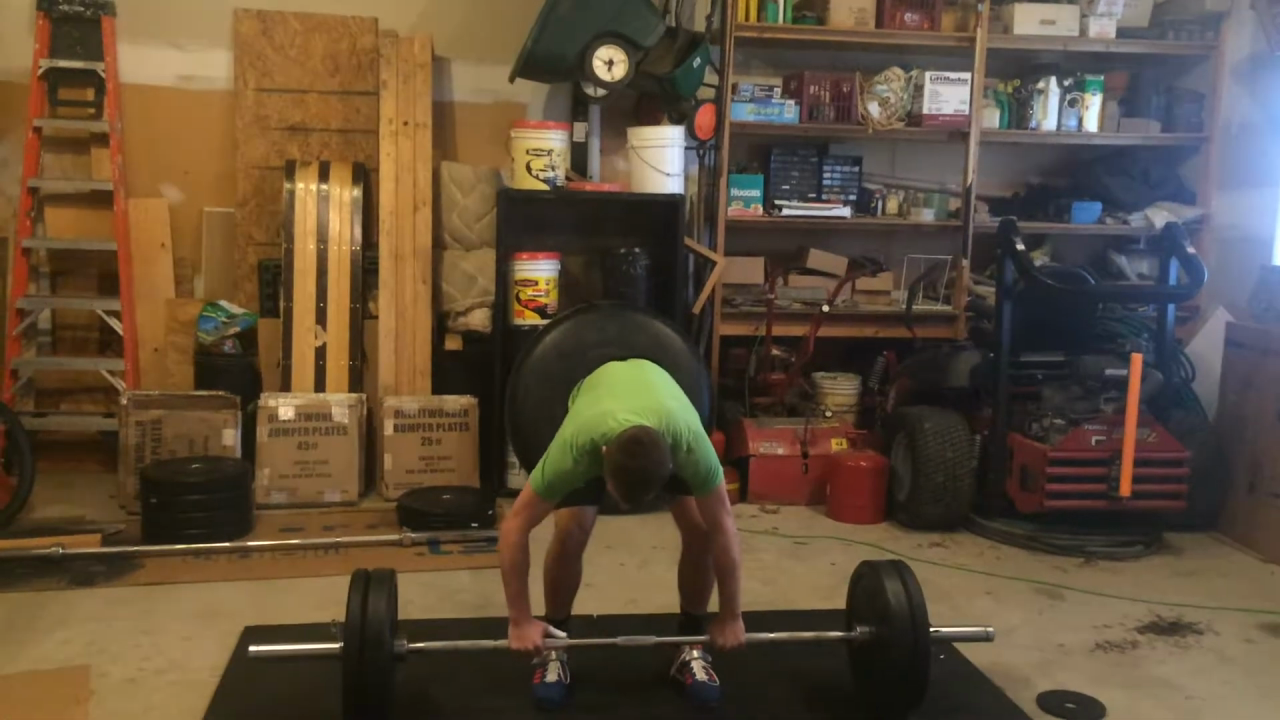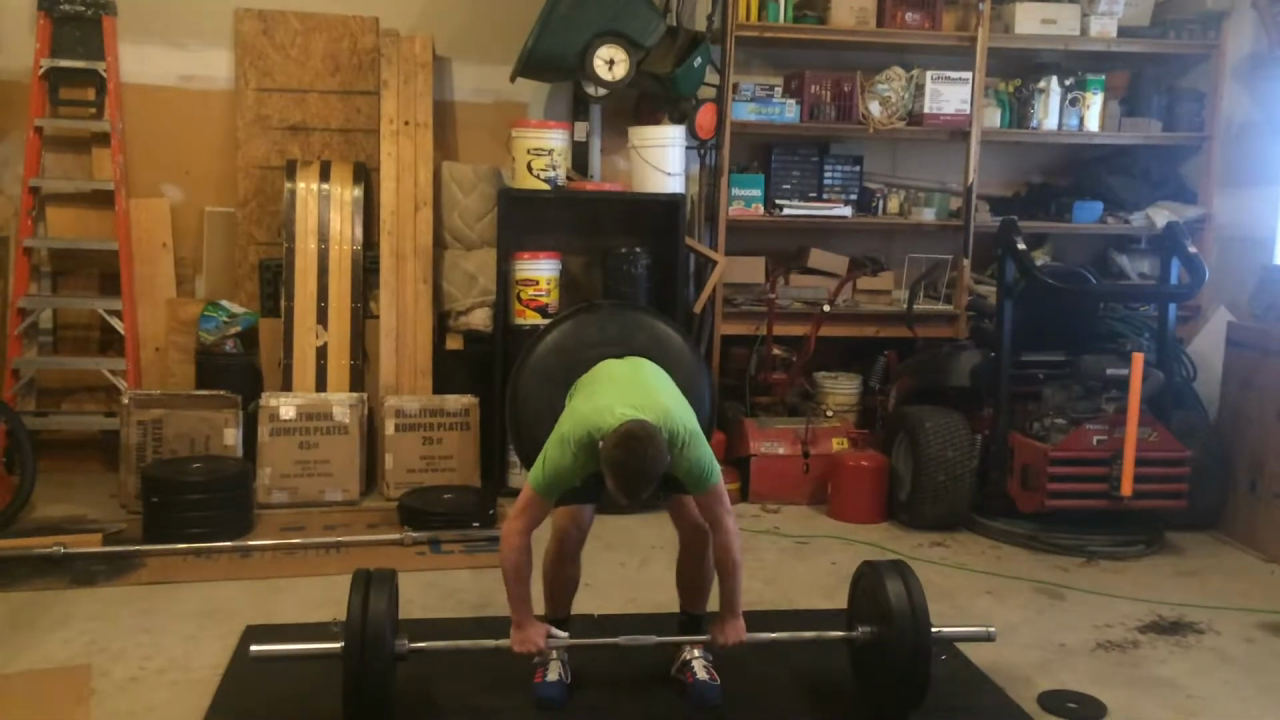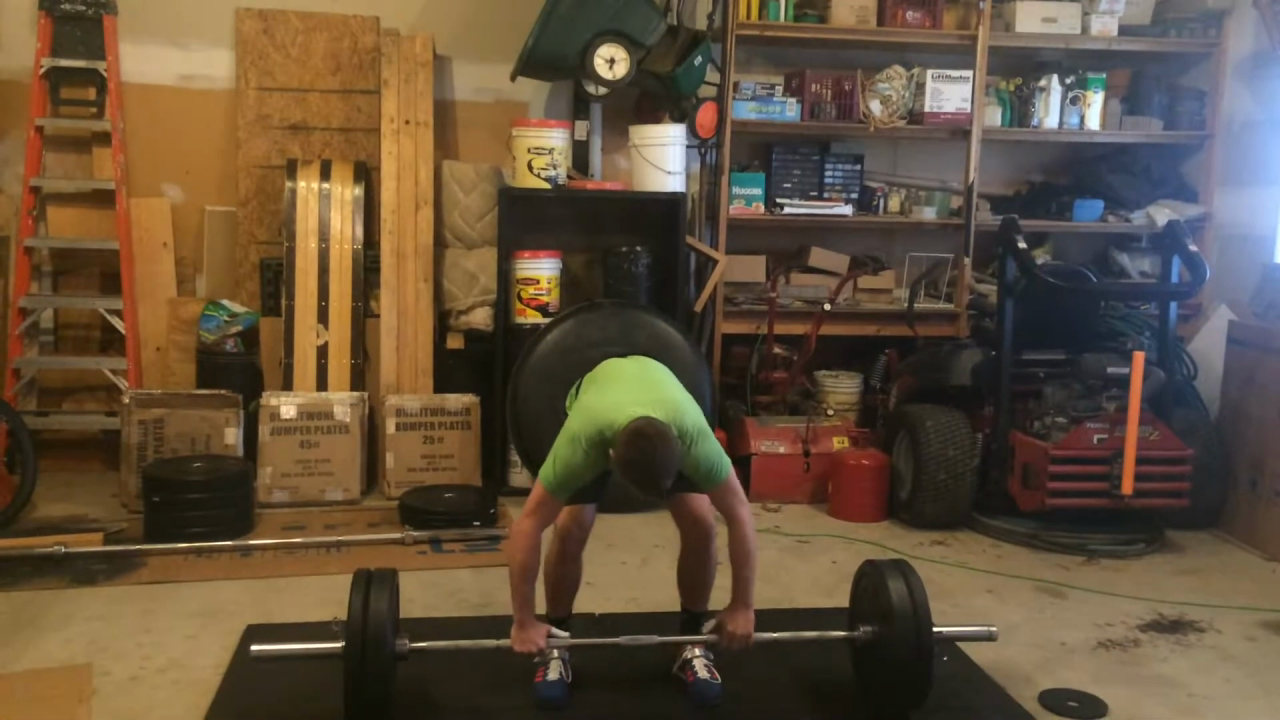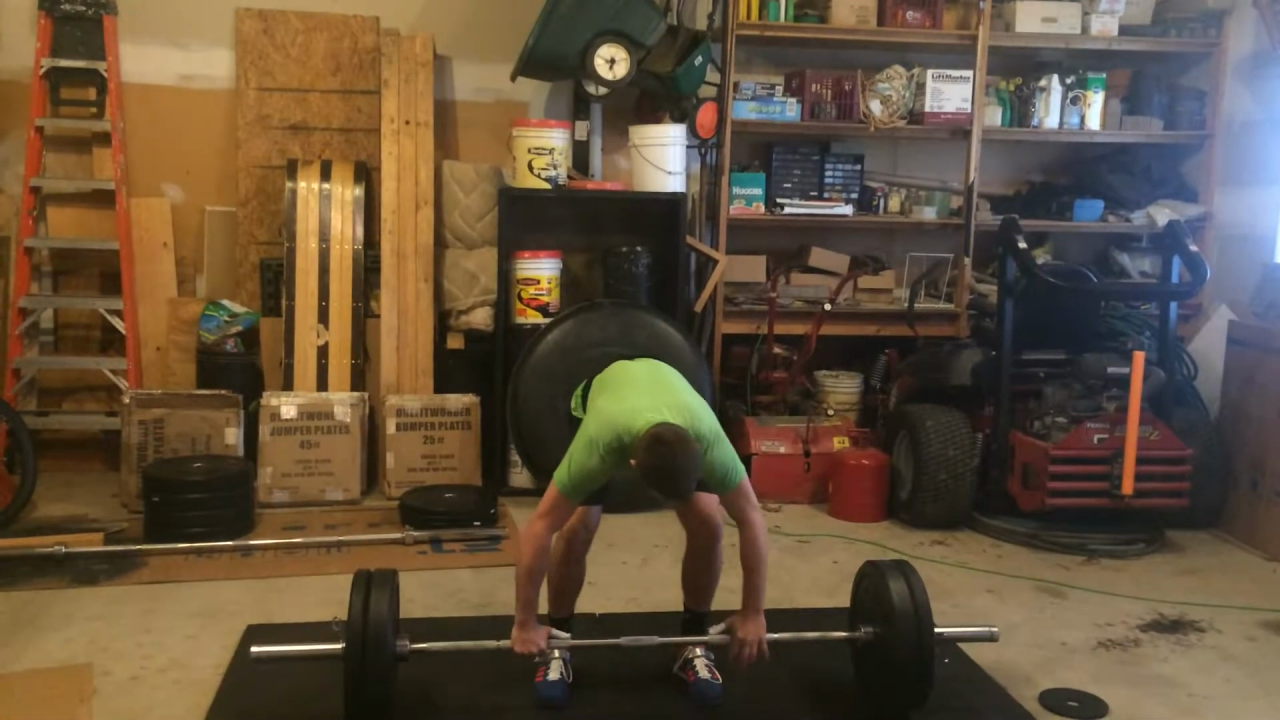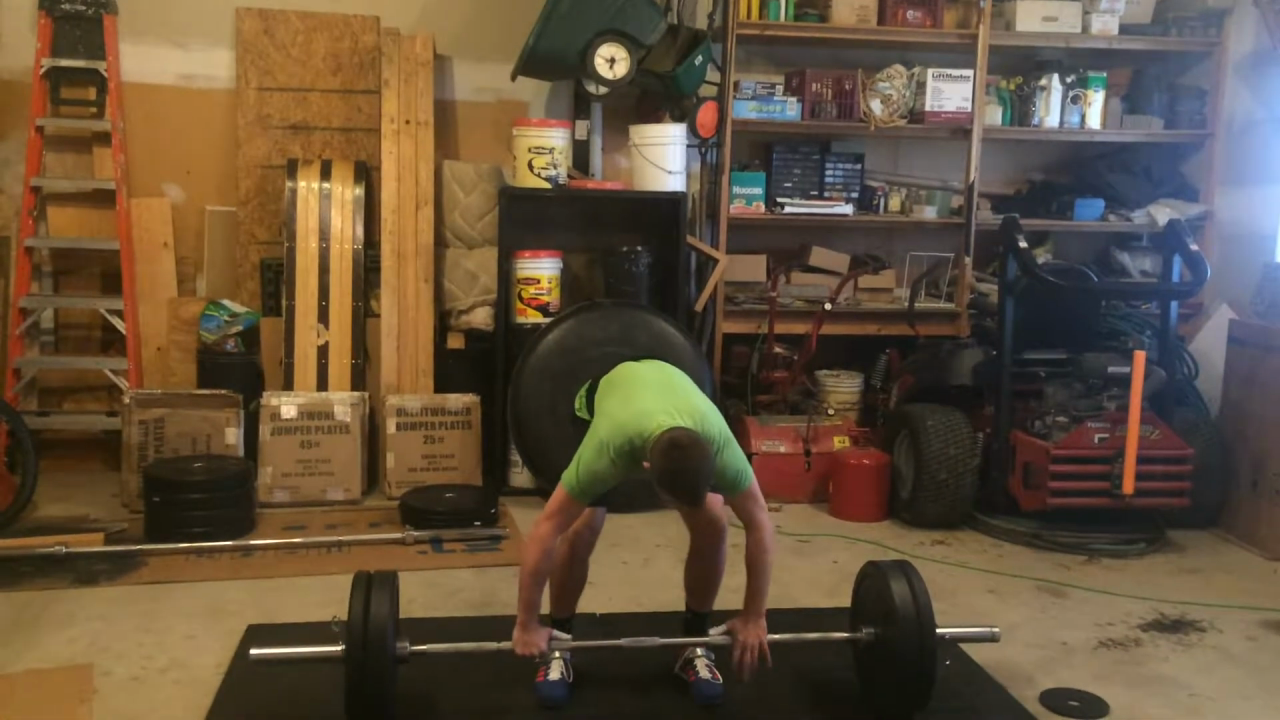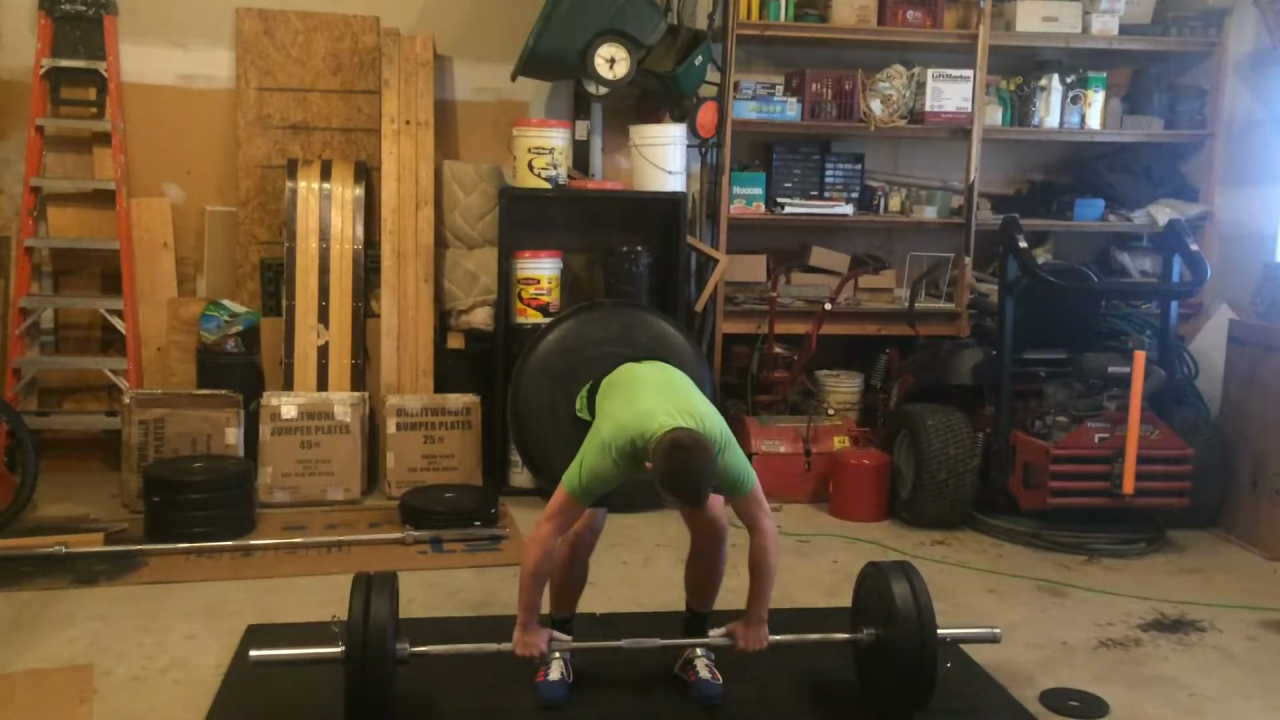
dt=0.2s
person 1, frame 1
left shoulder: (690, 444)
right shoulder: (575, 448)
left elbow: (723, 528)
right elbow: (514, 526)
left wrist: (730, 617)
right wrist: (520, 620)
left knee: (701, 530)
right knee: (569, 534)
left ankle: (691, 647)
right ankle: (553, 650)
person 1, frame 2
left shoulder: (685, 442)
right shoulder: (572, 443)
left elbow: (724, 525)
right elbow: (516, 527)
left wrist: (731, 616)
right wrist: (522, 621)
right hip: (588, 419)
left knee: (699, 528)
right knee: (568, 532)
left ankle: (691, 646)
right ankle: (554, 648)
person 1, frame 3
left shoulder: (695, 438)
right shoulder: (582, 440)
left elbow: (739, 516)
right elbow: (527, 526)
left wrist: (742, 606)
right wrist: (523, 622)
right hip: (595, 399)
left knee: (701, 526)
right knee: (569, 530)
left ankle: (693, 644)
right ankle: (556, 646)
person 1, frame 4
left shoulder: (710, 444)
right shoulder: (599, 444)
left elbow: (752, 521)
right elbow: (539, 528)
left wrist: (753, 613)
right wrist: (525, 622)
left knee: (708, 526)
right knee: (575, 531)
left ankle: (694, 644)
right ankle: (557, 646)
person 1, frame 5
left shoulder: (720, 446)
right shoulder: (608, 448)
left elbow: (759, 524)
right elbow: (546, 529)
left wrist: (753, 617)
right wrist: (526, 624)
left knee: (712, 527)
right knee: (579, 532)
left ankle: (695, 644)
right ankle: (558, 645)
person 1, frame 6
left shoulder: (722, 448)
right shoulder: (610, 449)
left elbow: (764, 527)
right elbow: (546, 531)
left wrist: (756, 620)
right wrist: (526, 625)
left knee: (713, 529)
right knee: (579, 533)
left ankle: (695, 644)
right ankle: (559, 645)
